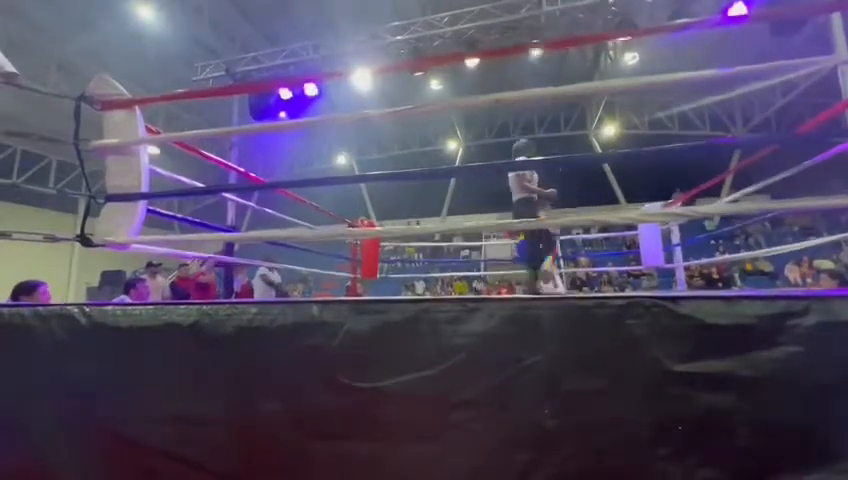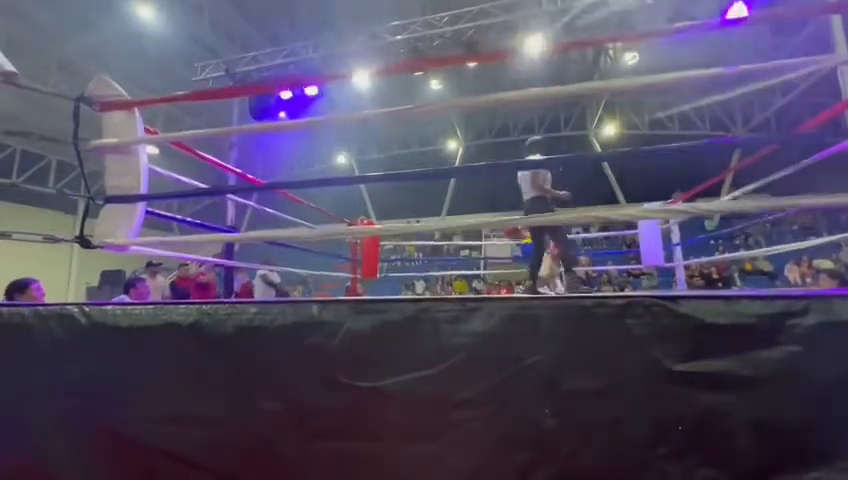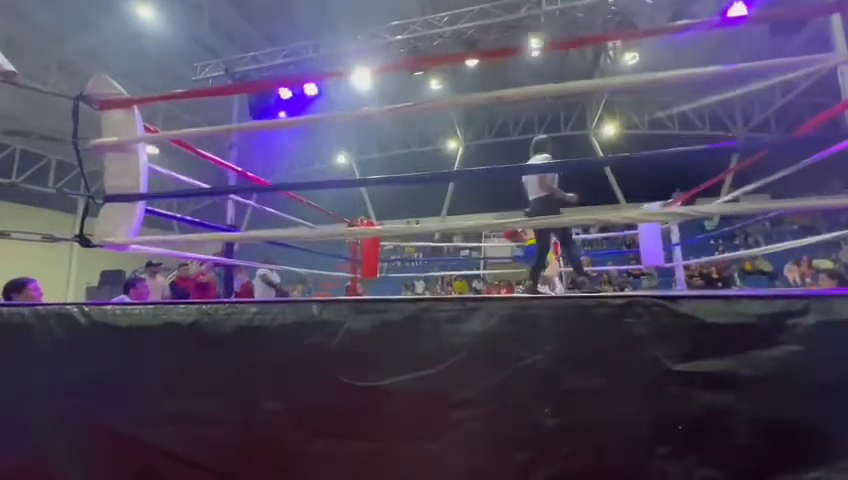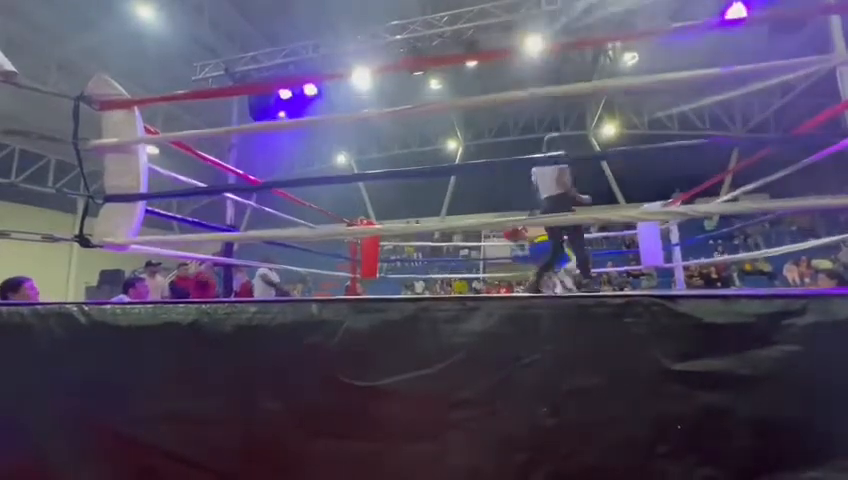
dt=0.1s
person 1, frame 1
right shoulder: (523, 161)
right elbow: (522, 185)
right wrist: (545, 192)
left hip: (522, 208)
right hip: (526, 208)
left knee: (535, 246)
right knee: (547, 242)
left ankle: (532, 283)
person 1, frame 2
right shoulder: (537, 159)
right elbow: (536, 184)
right wrist: (557, 194)
left hip: (529, 208)
right hip: (540, 206)
left knee: (538, 249)
right knee: (561, 241)
left ankle: (531, 286)
right ankle: (571, 280)
person 1, frame 3
right shoulder: (545, 158)
right elbow: (544, 184)
right wrist: (565, 196)
left hip: (534, 209)
right hip: (547, 206)
left knee: (542, 250)
right knee: (568, 244)
left ankle: (532, 285)
right ankle: (583, 281)
person 1, frame 4
left shoulder: (537, 167)
left elbow: (538, 191)
right elbow: (562, 181)
right wrist: (579, 197)
left hip: (547, 208)
right hip: (561, 204)
left knee: (556, 250)
right knee: (578, 245)
left ankle: (535, 282)
right ankle: (586, 282)
